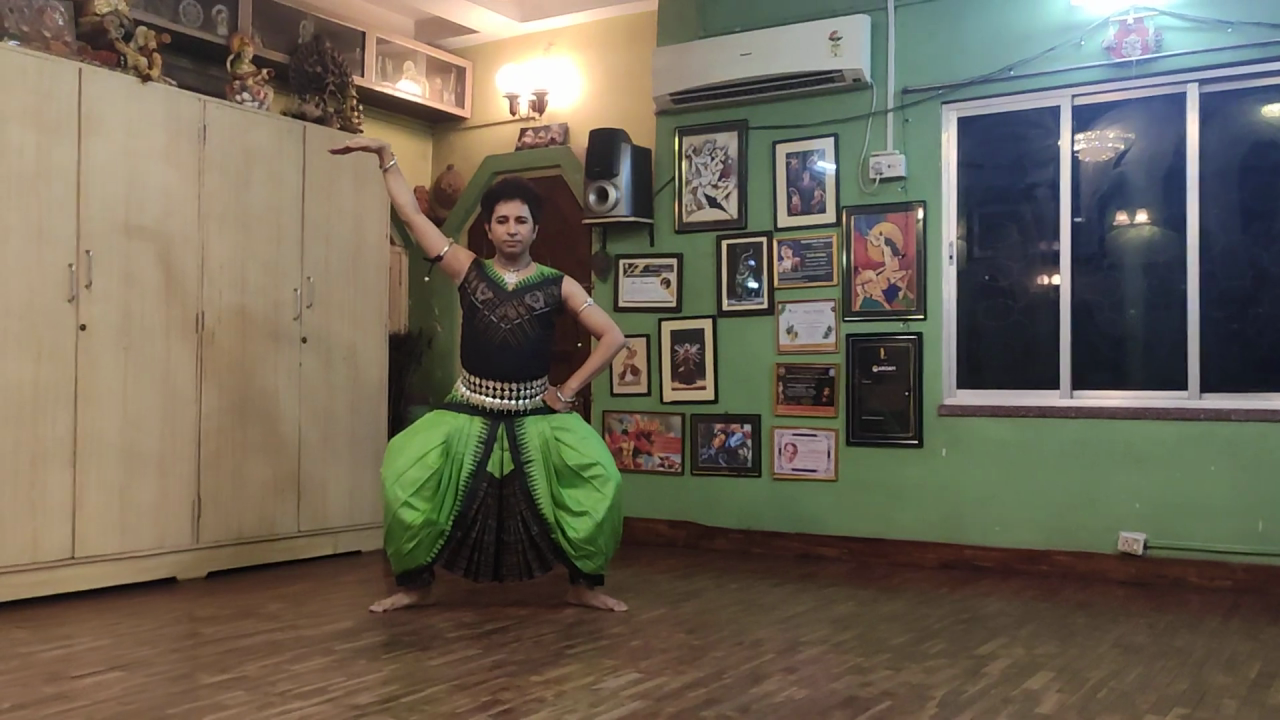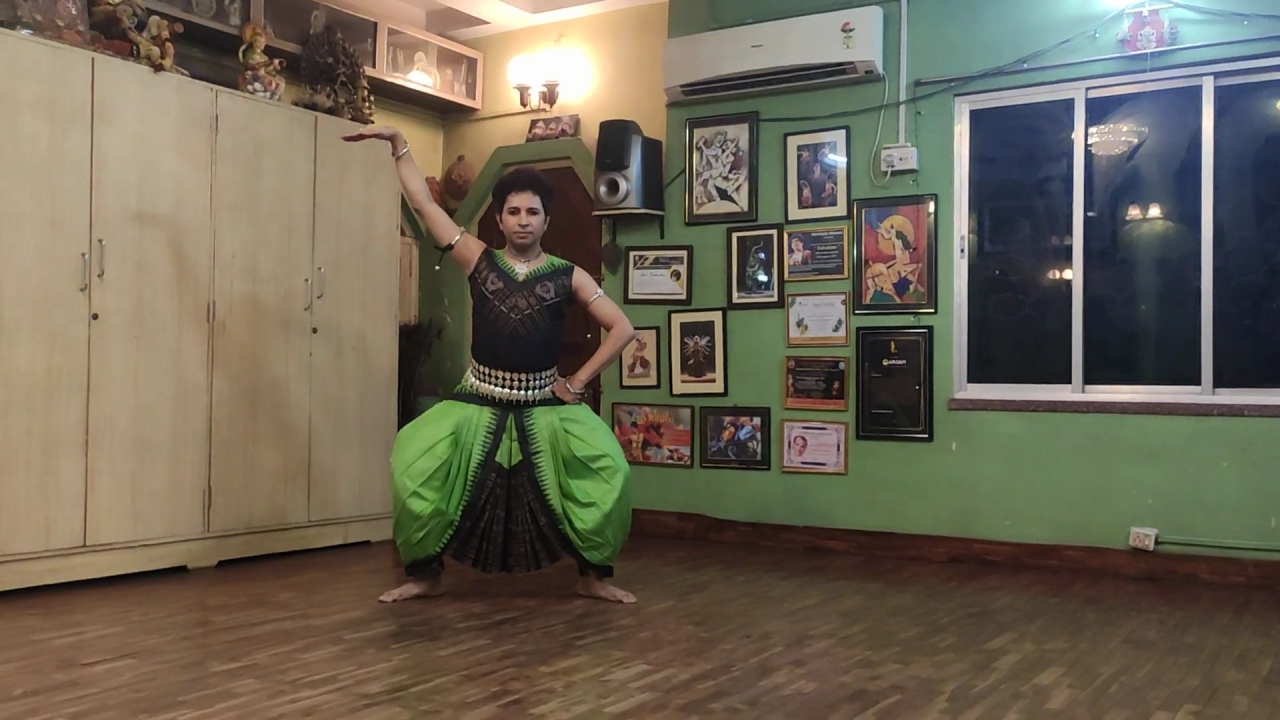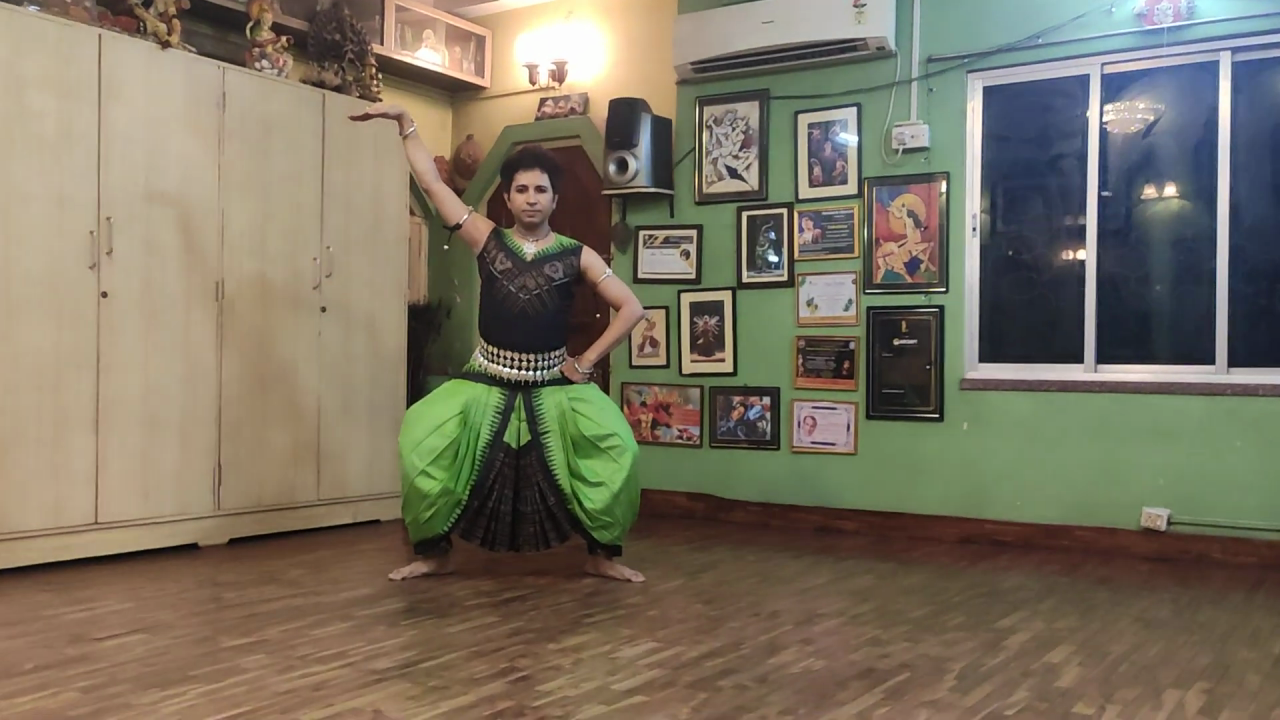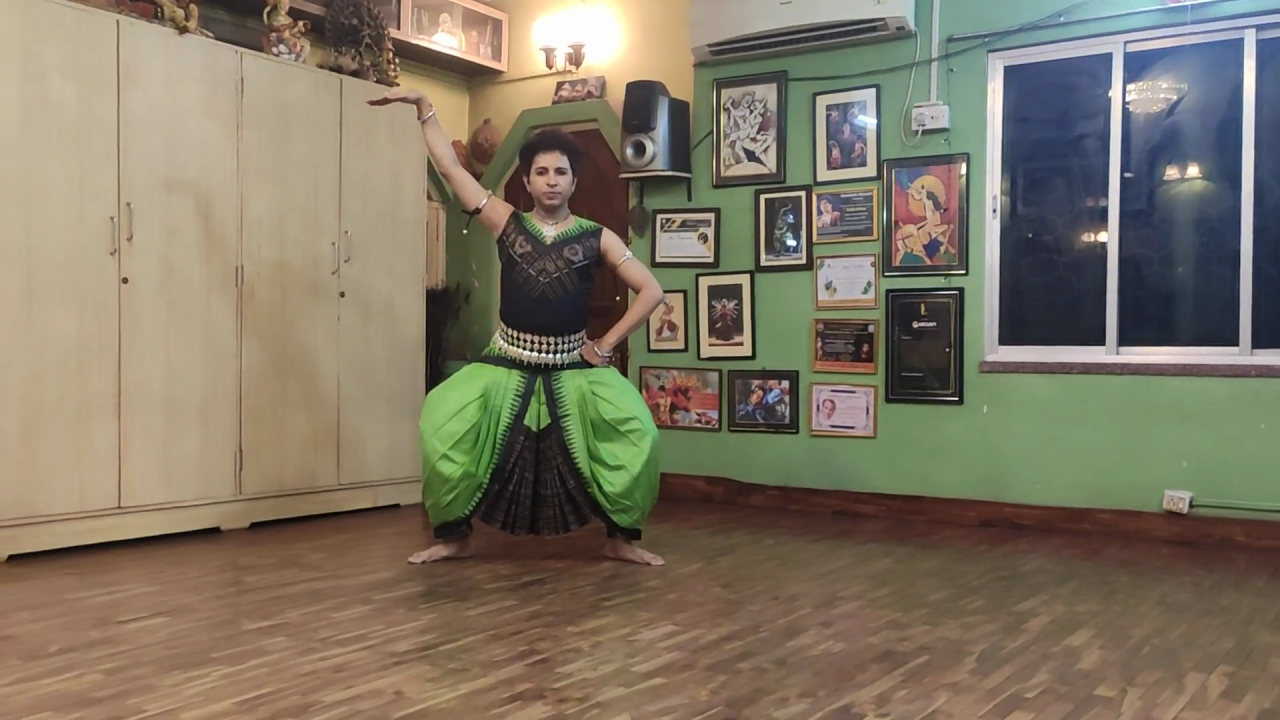
dt=0.7s
person 1, frame 1
left shoulder: (558, 285)
right shoulder: (468, 271)
left elbow: (612, 336)
right elbow: (411, 214)
left wrist: (569, 389)
right wrist: (385, 153)
left hip: (536, 414)
right hip: (469, 412)
left knee: (600, 477)
right knee: (403, 472)
left ankle: (584, 583)
right ankle: (415, 583)
person 1, frame 2
left shoulder: (568, 276)
right shoulder: (479, 261)
left elbow: (622, 329)
right elbow: (424, 203)
left wrist: (578, 382)
right wrist: (398, 143)
left hip: (545, 403)
right hip: (479, 401)
left knee: (608, 468)
right knee: (412, 461)
left ankle: (593, 575)
right ankle: (425, 573)
person 1, frame 3
left shoulder: (577, 256)
right shoulder: (487, 240)
left elbow: (631, 309)
right elbow: (432, 183)
left wrist: (586, 362)
right wrist: (405, 121)
left hip: (553, 383)
right hip: (487, 381)
left knee: (617, 447)
right knee: (421, 439)
left ankle: (602, 554)
right ankle: (434, 551)
person 1, frame 4
left shoulder: (597, 238)
right shoulder: (507, 223)
left elbow: (651, 291)
right elbow: (450, 167)
left wrist: (606, 344)
right wrist: (423, 106)
left hip: (573, 366)
right hip: (507, 363)
left knee: (637, 432)
right knee: (441, 423)
left ankle: (622, 537)
right ankle: (454, 535)
